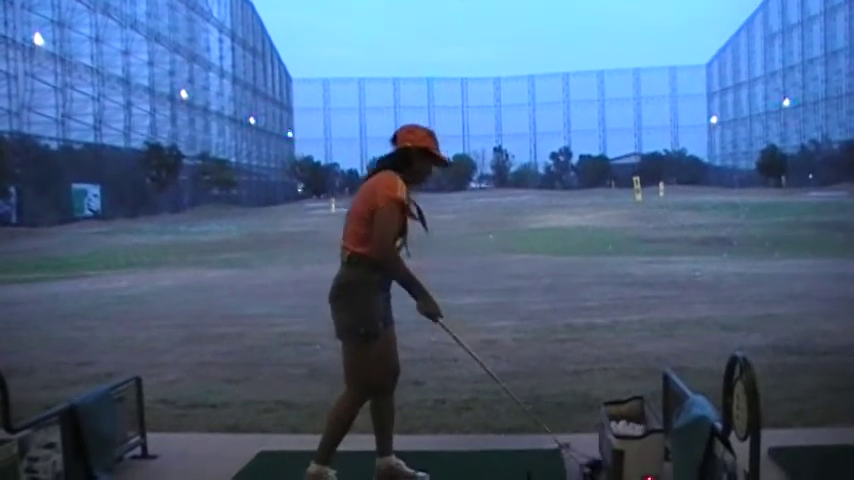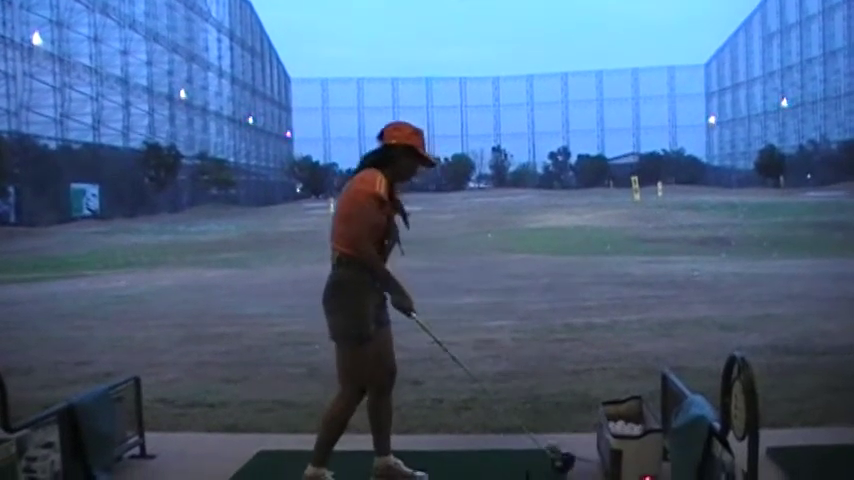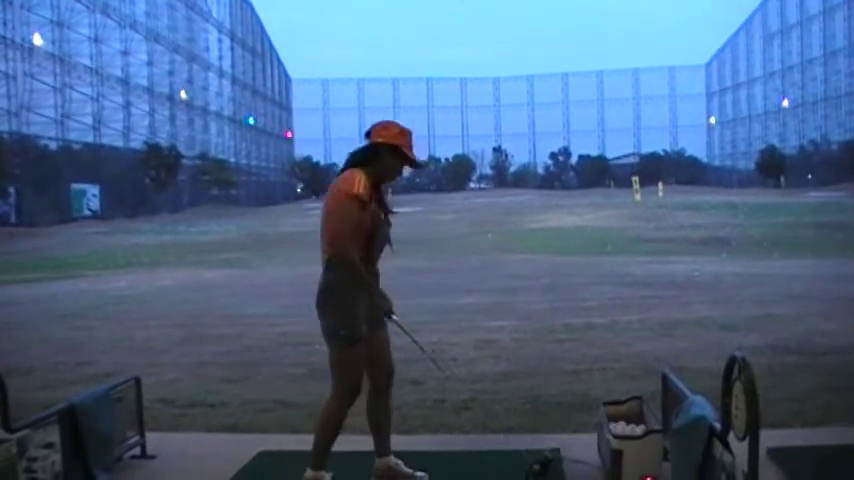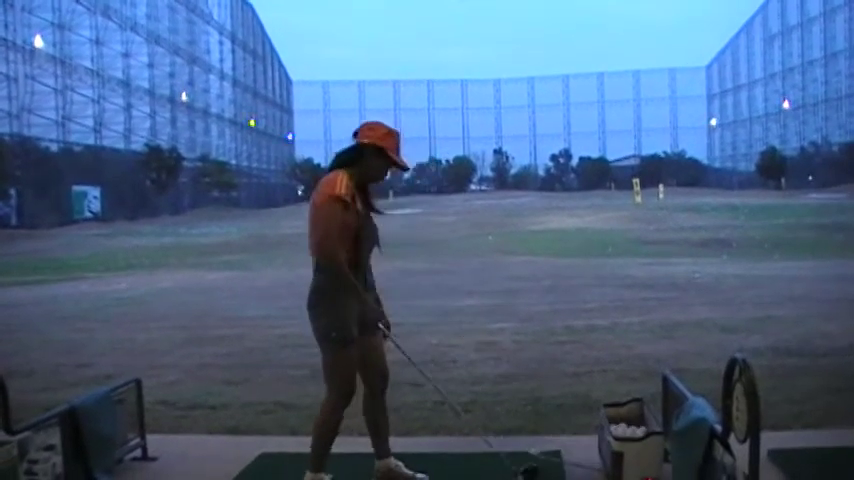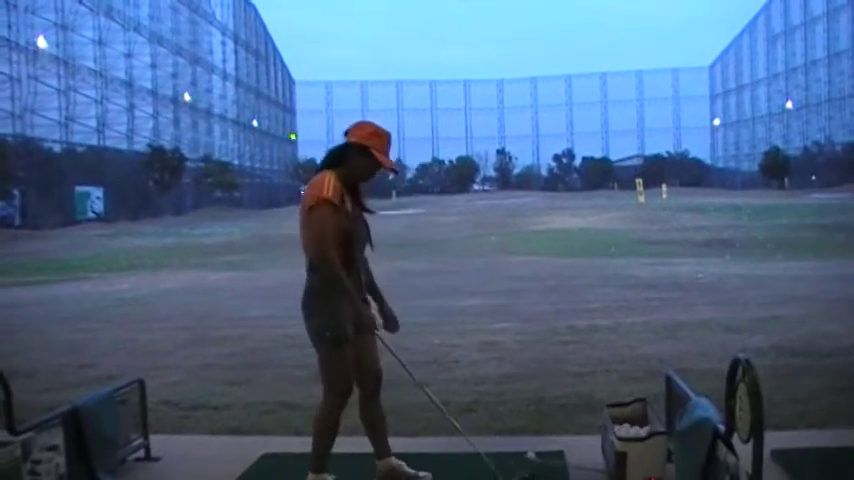
dt=0.1s
person 1, frame 1
left shoulder: (386, 186)
right shoulder: (391, 185)
right elbow: (382, 251)
right wrist: (423, 296)
left hip: (372, 291)
right hip: (359, 291)
left knee: (387, 376)
right knee: (361, 387)
person 1, frame 2
left shoulder: (375, 185)
right shoulder: (374, 182)
right elbow: (361, 248)
left wrist: (390, 292)
right wrist: (398, 291)
left hip: (367, 292)
right hip: (352, 292)
left knee: (385, 376)
right knee: (354, 388)
person 1, frame 3
left shoulder: (368, 191)
right shoulder: (353, 184)
right elbow: (340, 249)
left wrist: (377, 298)
right wrist: (378, 295)
left hip: (362, 295)
right hip: (343, 294)
left knee: (383, 377)
right knee: (347, 389)
person 1, frame 4
left shoulder: (356, 192)
right shoulder: (337, 186)
right elbow: (328, 252)
left wrist: (372, 303)
right wrist: (365, 301)
left hip: (354, 297)
right hip: (333, 297)
left knee: (377, 380)
right knee: (341, 391)
person 1, frame 5
left shoulder: (347, 193)
right shoulder: (325, 188)
right elbow: (325, 256)
left wrist: (379, 302)
right wrist: (358, 307)
left hip: (349, 298)
right hip: (328, 299)
left knee: (372, 381)
right knee: (338, 392)
